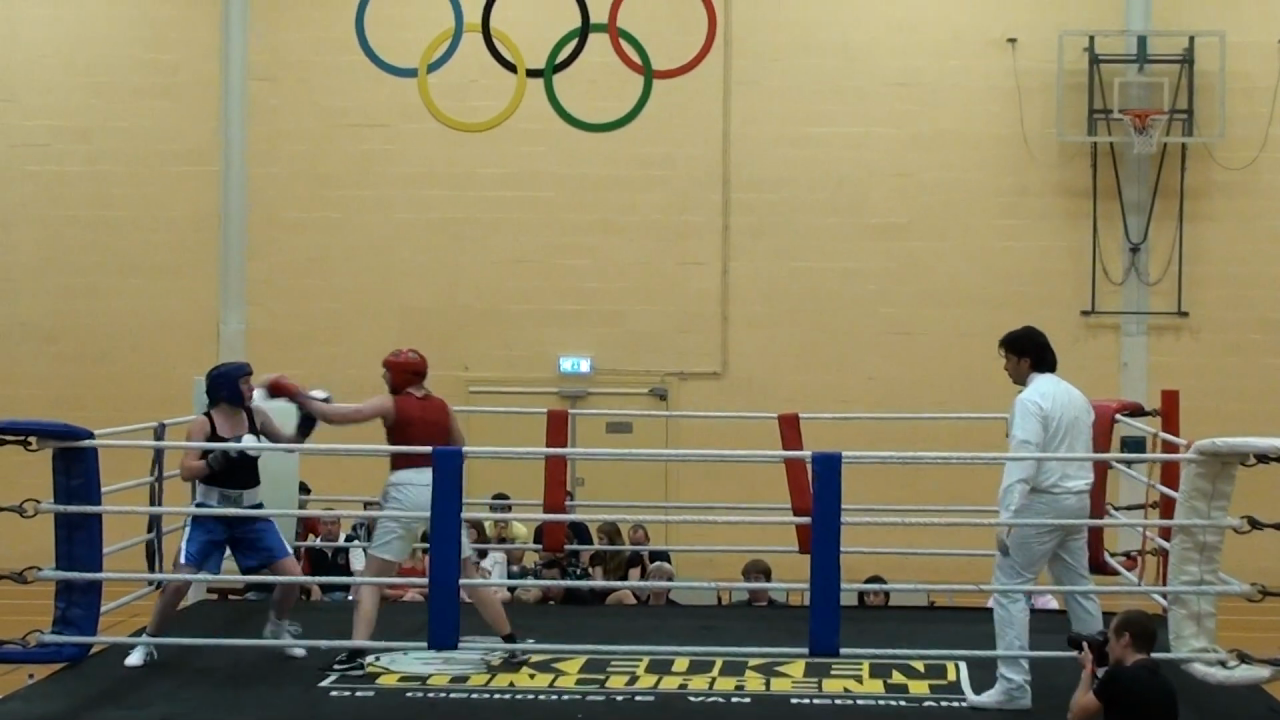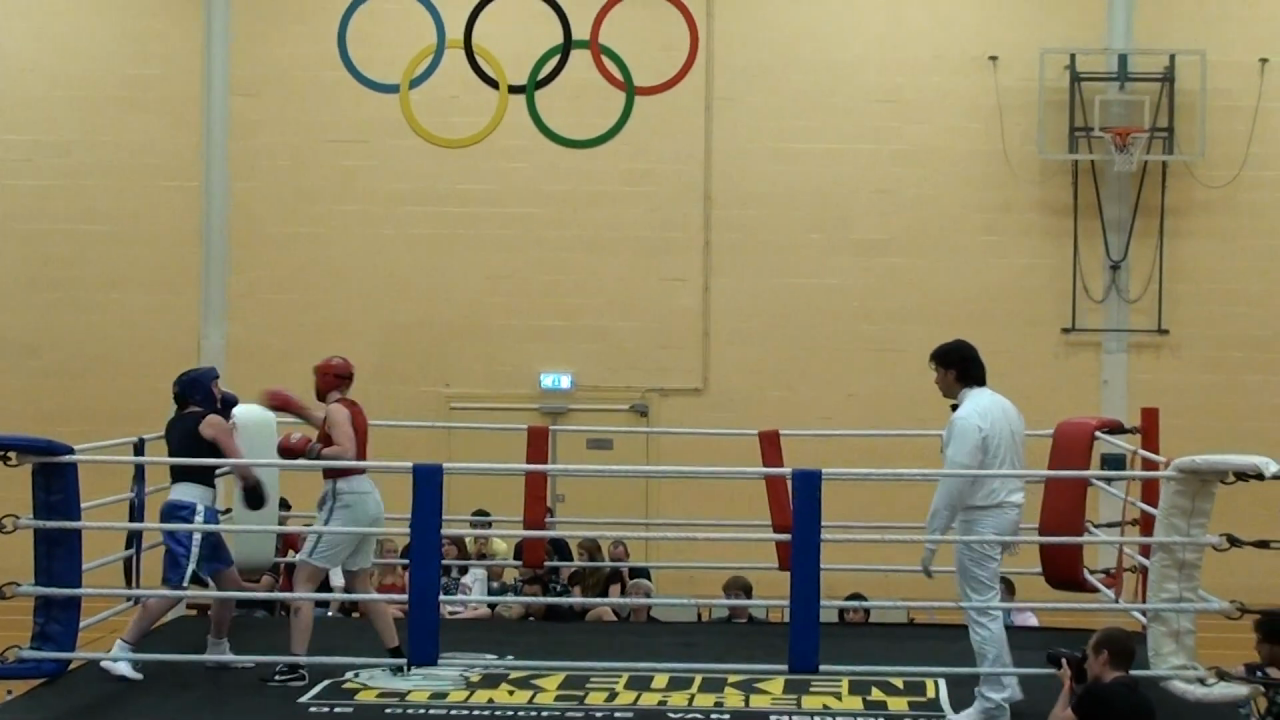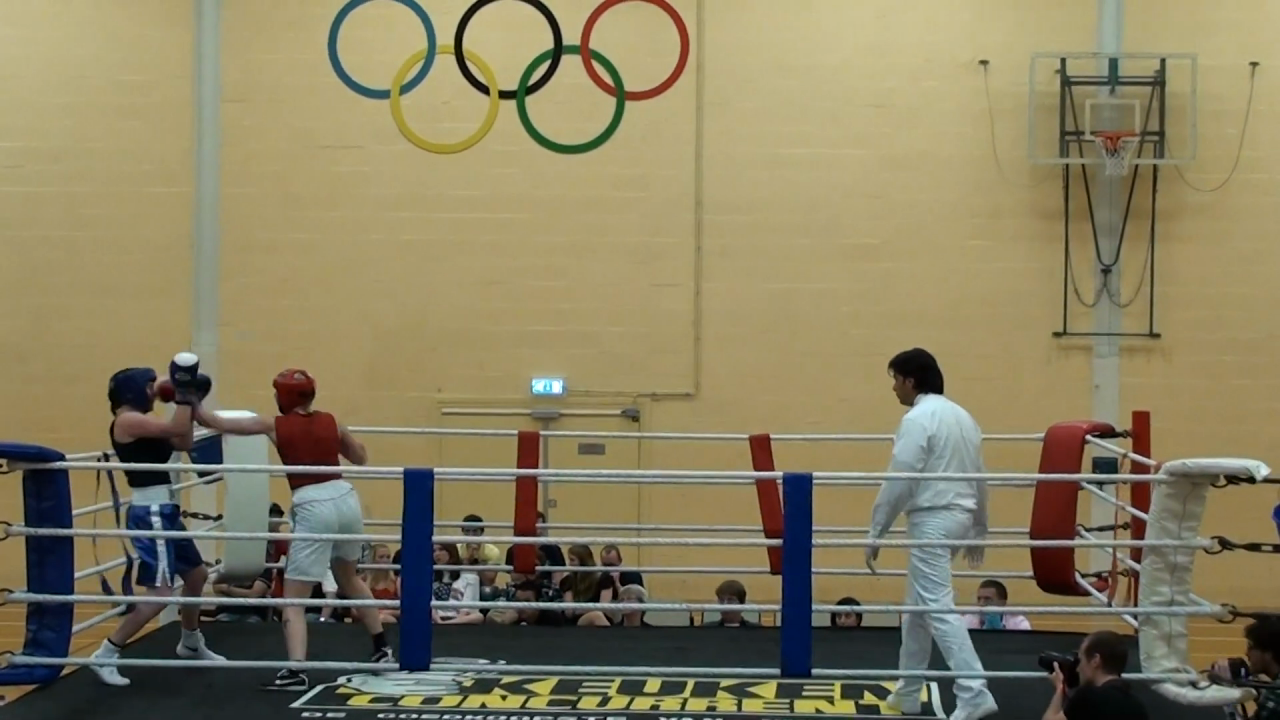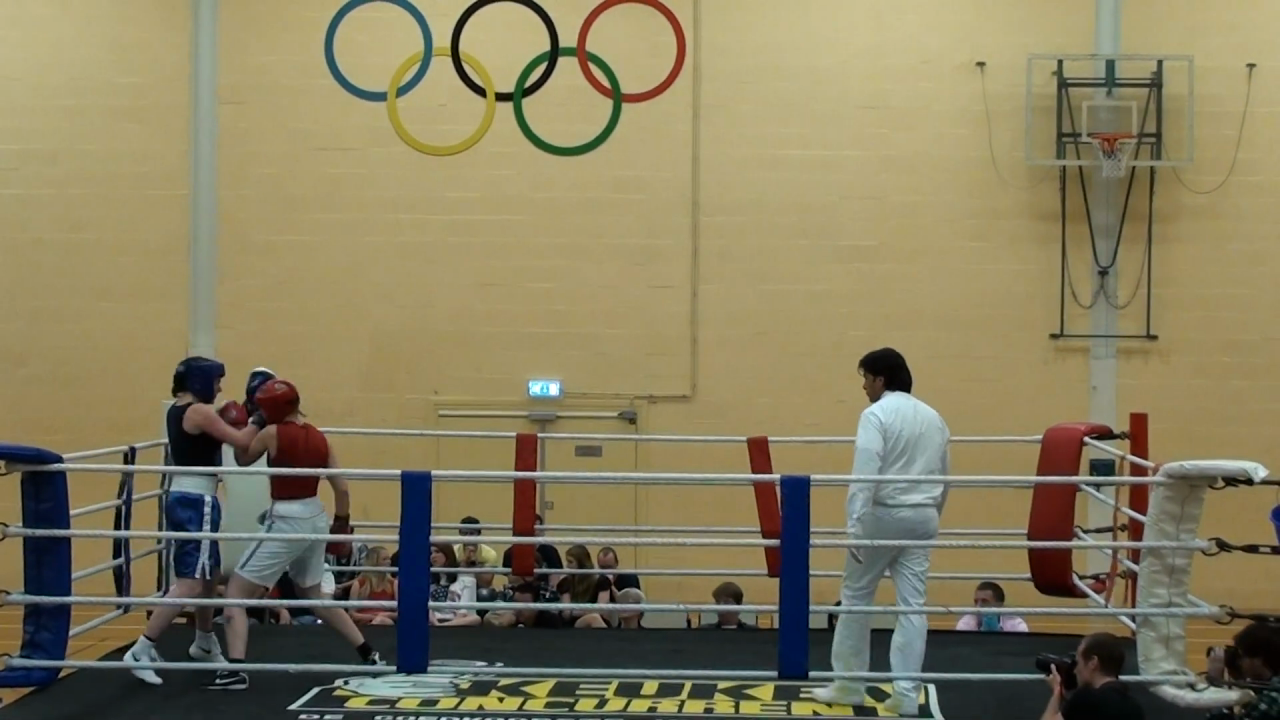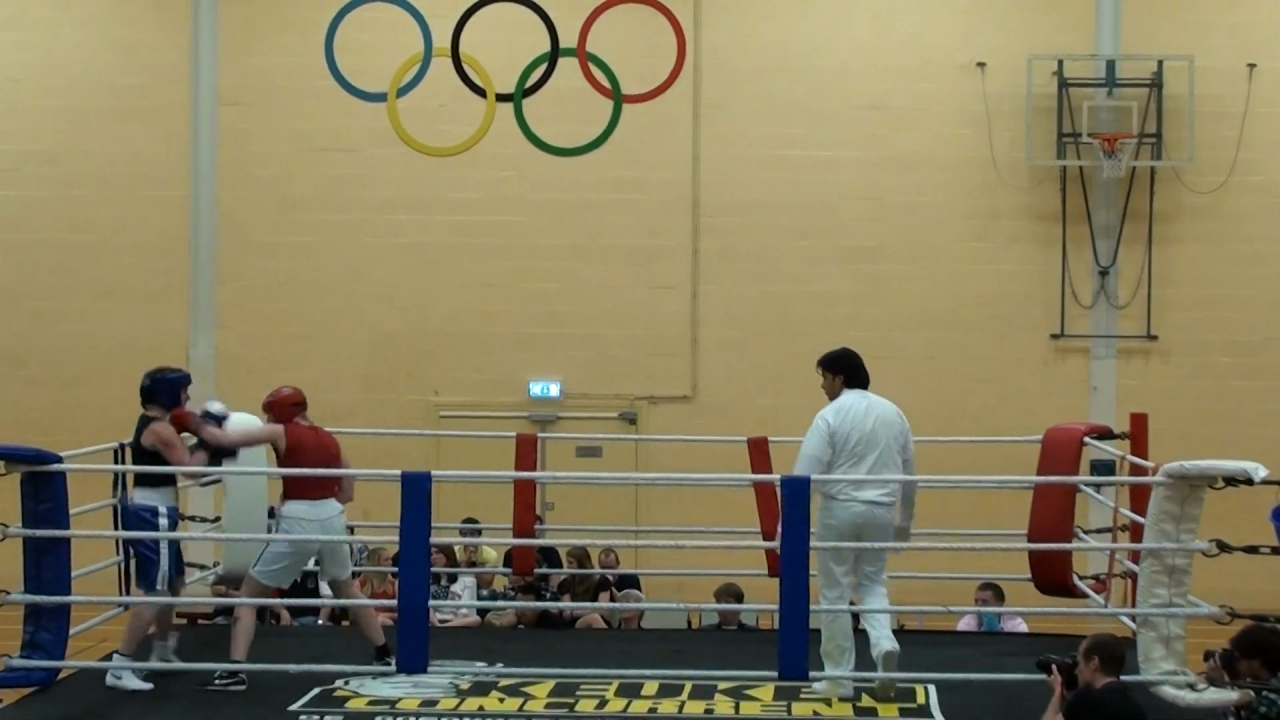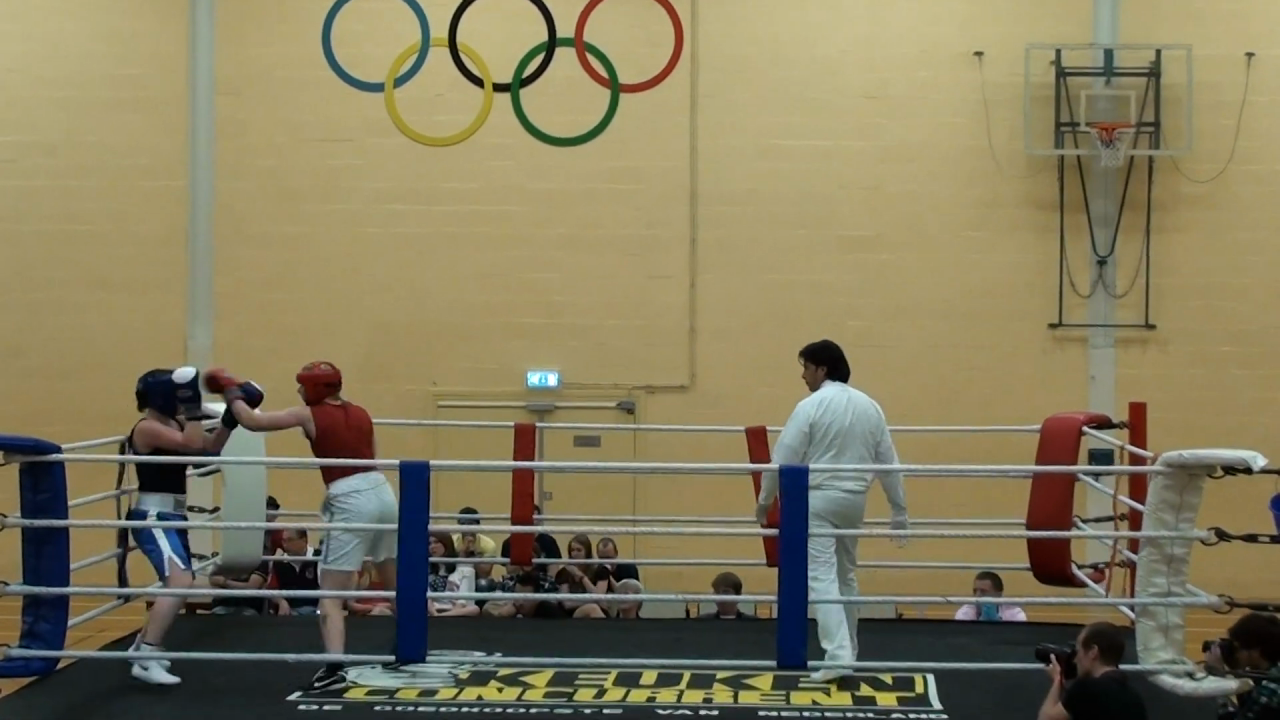
dt=0.4s
person 1, frame 1
left shoulder: (1031, 398)
right shoulder: (1077, 397)
left elbow: (1022, 462)
left wrist: (1006, 517)
left hip: (1042, 503)
right hip: (1076, 502)
left knee: (1010, 588)
right knee: (1078, 588)
left ankle: (1013, 685)
person 1, frame 2
left shoulder: (968, 417)
right shoulder: (1005, 407)
left elbow: (955, 484)
right elbow: (1015, 467)
left wrist: (932, 539)
left hip: (982, 519)
right hip: (1004, 513)
left knee: (982, 609)
right knee: (980, 602)
right ankle: (1003, 686)
person 1, frame 3
left shoulder: (916, 419)
right shoulder: (962, 417)
left elbow: (896, 483)
right elbow: (978, 480)
left wrist: (876, 533)
right wrist: (980, 530)
left hip: (931, 520)
right hip: (960, 519)
left knee: (937, 609)
right knee: (922, 601)
person 1, frame 4
left shoulder: (877, 414)
right shoulder: (933, 418)
left elbow: (864, 475)
right elbow: (943, 478)
left wrist: (854, 527)
left hip: (885, 515)
right hip: (923, 518)
left knee: (855, 595)
right knee: (912, 605)
left ankle: (848, 684)
right ankle: (907, 693)
person 1, frame 5
left shoulder: (830, 415)
right shoulder: (892, 412)
left elbow: (806, 472)
right elbow: (907, 471)
right wrist: (906, 518)
left hip: (839, 510)
right hip: (880, 511)
left knee: (836, 592)
right knee: (873, 585)
left ankle: (839, 677)
right ankle: (885, 648)
person 1, frame 6
left shoulder: (810, 406)
right shoulder: (870, 407)
left elbow: (784, 459)
right elbow: (889, 463)
left wrist: (765, 498)
right wrist: (899, 512)
left hip: (815, 499)
right hip: (853, 499)
left knee: (820, 577)
right knee: (844, 573)
left ankle: (840, 654)
right ankle: (844, 651)
person 2, frame 1
left shoulder: (255, 414)
right shoulder: (204, 423)
left elbow: (288, 442)
right elbow: (187, 470)
left wrist: (306, 424)
right wrist: (221, 458)
left hip: (251, 510)
right hip: (212, 511)
left knee: (292, 576)
right knee: (178, 582)
left ankle: (278, 628)
right ankle: (146, 643)
person 2, frame 2
left shoulder: (177, 423)
right shoulder: (212, 421)
right elbow: (240, 466)
right wrist: (255, 488)
left hip: (194, 511)
right hip: (191, 511)
left knee: (230, 581)
right knee: (174, 591)
left ankle: (218, 648)
right ankle: (118, 653)
person 2, frame 3
left shoulder: (142, 423)
right shoulder: (128, 421)
left elbow: (181, 442)
right elbow: (174, 429)
left wrist: (189, 399)
right wrist: (184, 395)
left hip: (163, 511)
right hip: (150, 515)
left knee: (196, 576)
right knee: (159, 594)
left ankle: (193, 644)
right ankle: (105, 656)
person 2, frame 4
left shoulder: (176, 410)
right shoulder: (200, 411)
right elbow: (243, 442)
left wrist: (234, 417)
right wrist: (261, 415)
left hip: (182, 498)
right hip: (193, 502)
left knee: (208, 578)
right knee: (190, 584)
left ankle: (205, 646)
right ankle: (141, 652)
person 2, frame 5
left shoulder: (153, 423)
right shoulder: (159, 427)
left elbow: (183, 455)
right elbow: (193, 466)
right wrist: (212, 450)
left hip: (146, 511)
right hip: (154, 514)
left knee: (172, 585)
right knee: (157, 596)
left ankle: (163, 651)
right ankle: (119, 669)
person 2, frame 6
left shoulder: (169, 425)
right shoulder: (148, 428)
left elbow: (209, 447)
right elbow: (192, 444)
left wrist: (230, 417)
right wrist: (189, 406)
left hip: (172, 517)
right hip: (155, 518)
left knee: (176, 585)
right knee: (181, 582)
left ankle: (146, 645)
right ankle: (145, 661)
person 3, frame 1
left shoulder: (390, 404)
right shoulder: (444, 408)
left elbow: (339, 415)
right elbow: (457, 451)
left wrist: (299, 396)
left hip: (404, 493)
left knee: (370, 579)
right knee: (470, 576)
left ankle: (356, 655)
right ankle: (511, 643)
person 3, frame 2
left shoulder: (334, 409)
right shoulder: (342, 409)
left elbow: (345, 454)
left wrist: (307, 448)
right wrist: (297, 408)
left hip: (346, 501)
right hip: (358, 500)
left knee: (302, 584)
right knee: (361, 588)
left ankle: (296, 666)
right ankle: (397, 657)
person 3, frame 3
left shoulder: (274, 424)
right shoulder: (330, 421)
left elbow: (221, 425)
right elbow: (360, 459)
left hip: (312, 510)
right hip: (346, 501)
left knee: (294, 600)
right knee: (348, 577)
left ankle: (296, 672)
right ankle: (381, 647)
person 3, frame 4
left shoulder: (274, 433)
right shoulder: (319, 438)
left elbow: (242, 460)
right elbow: (342, 488)
right wrist: (342, 521)
left hip: (287, 524)
right hip: (313, 522)
left knee: (234, 594)
right knee: (312, 597)
left ankle: (235, 670)
right ankle: (367, 653)
person 3, frame 5
left shoulder: (281, 433)
right shoulder: (330, 441)
left elbow: (228, 440)
right elbow: (347, 493)
left wrist: (198, 426)
left hip: (297, 524)
right hip: (333, 520)
left knee: (248, 597)
right knee: (348, 593)
left ankle: (234, 672)
right ankle: (385, 655)
person 3, frame 6
left shoulder: (311, 414)
right shoulder: (361, 414)
left elbow: (252, 420)
left wrist: (229, 391)
left hip: (349, 503)
right hip: (382, 493)
left knee: (331, 595)
right knee: (391, 579)
left ankle: (334, 668)
